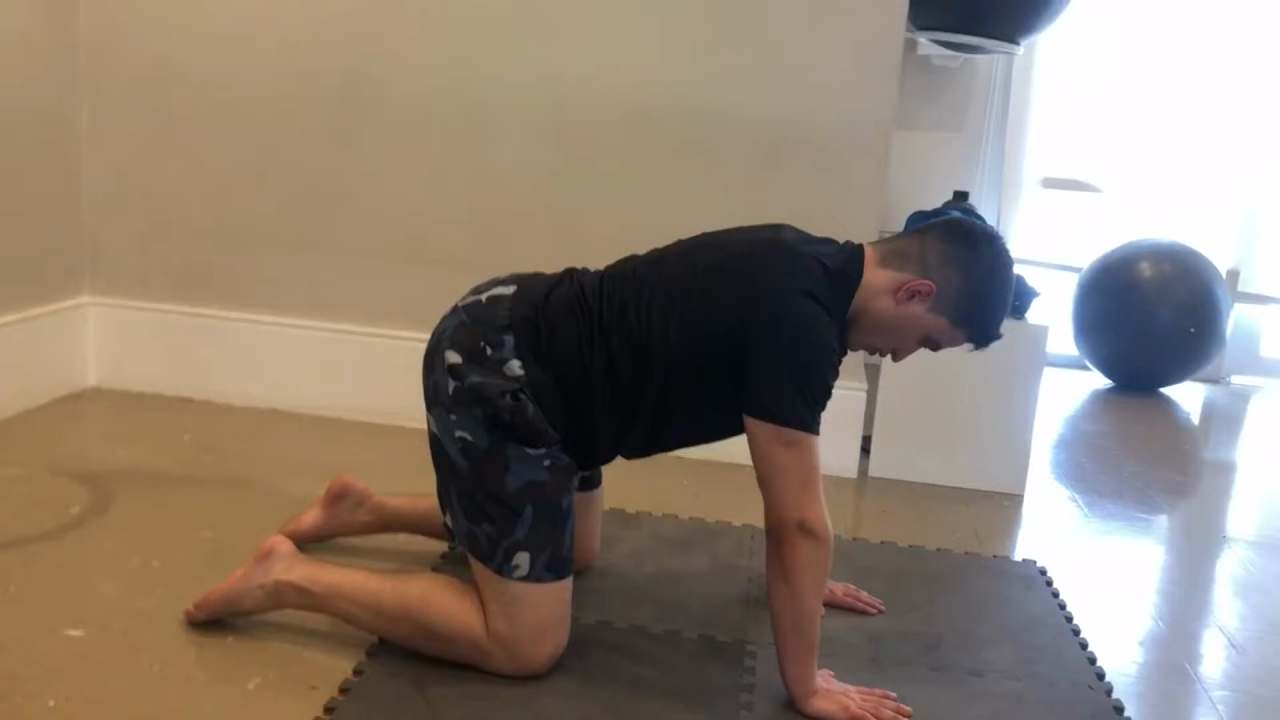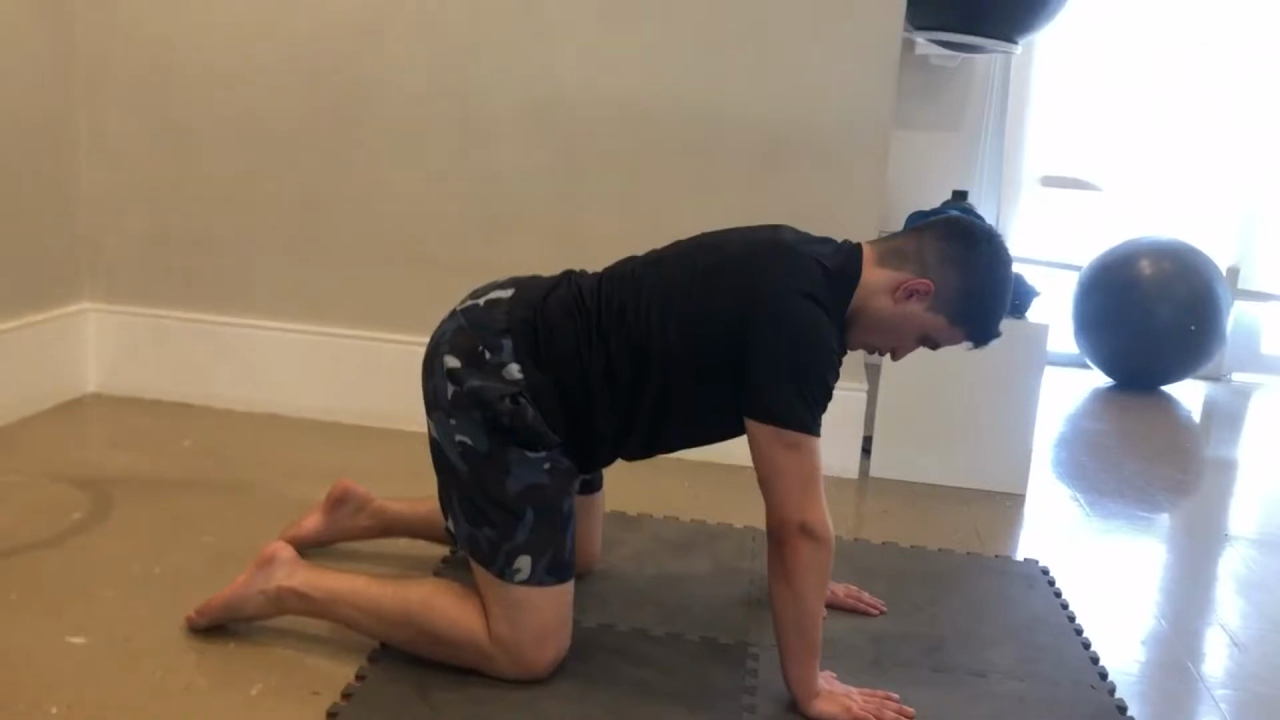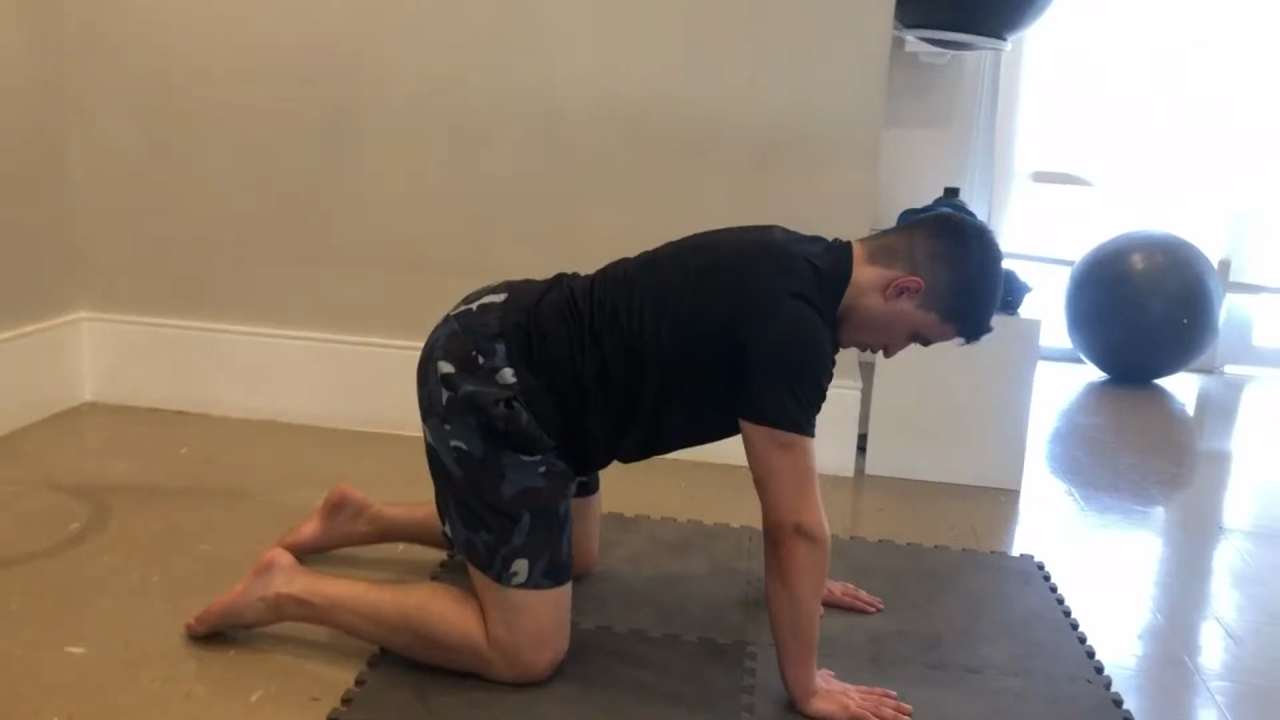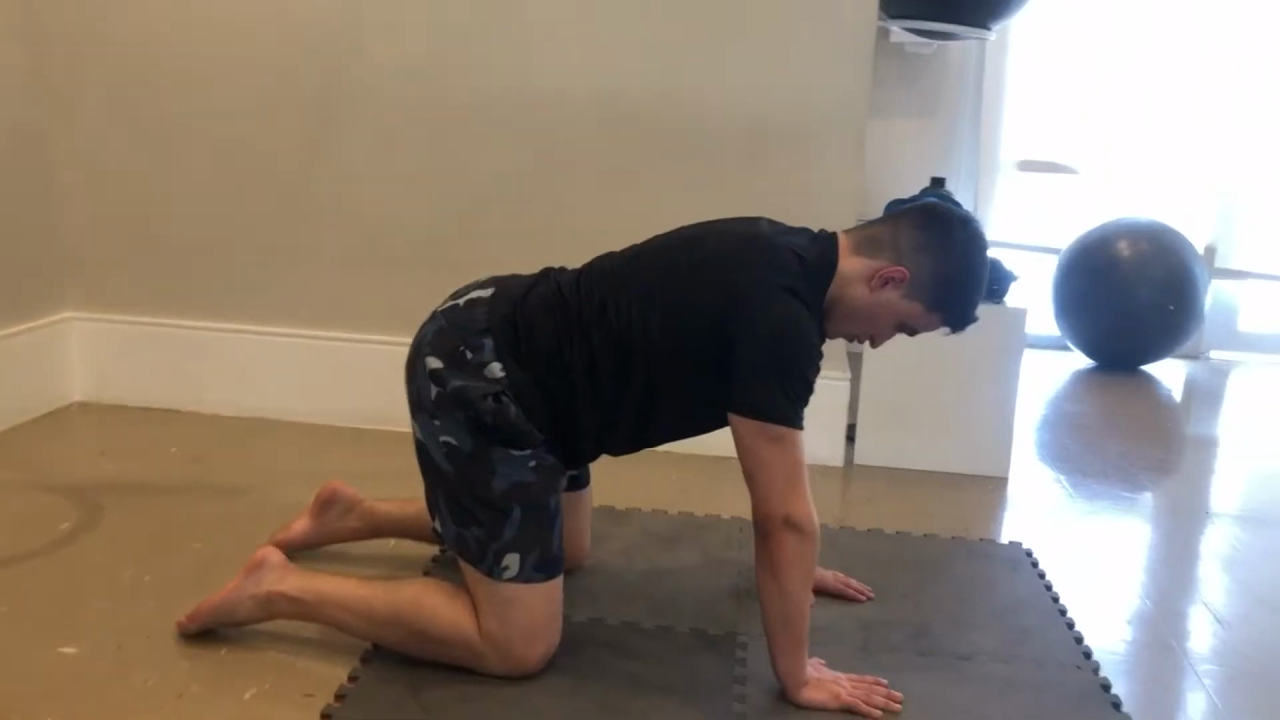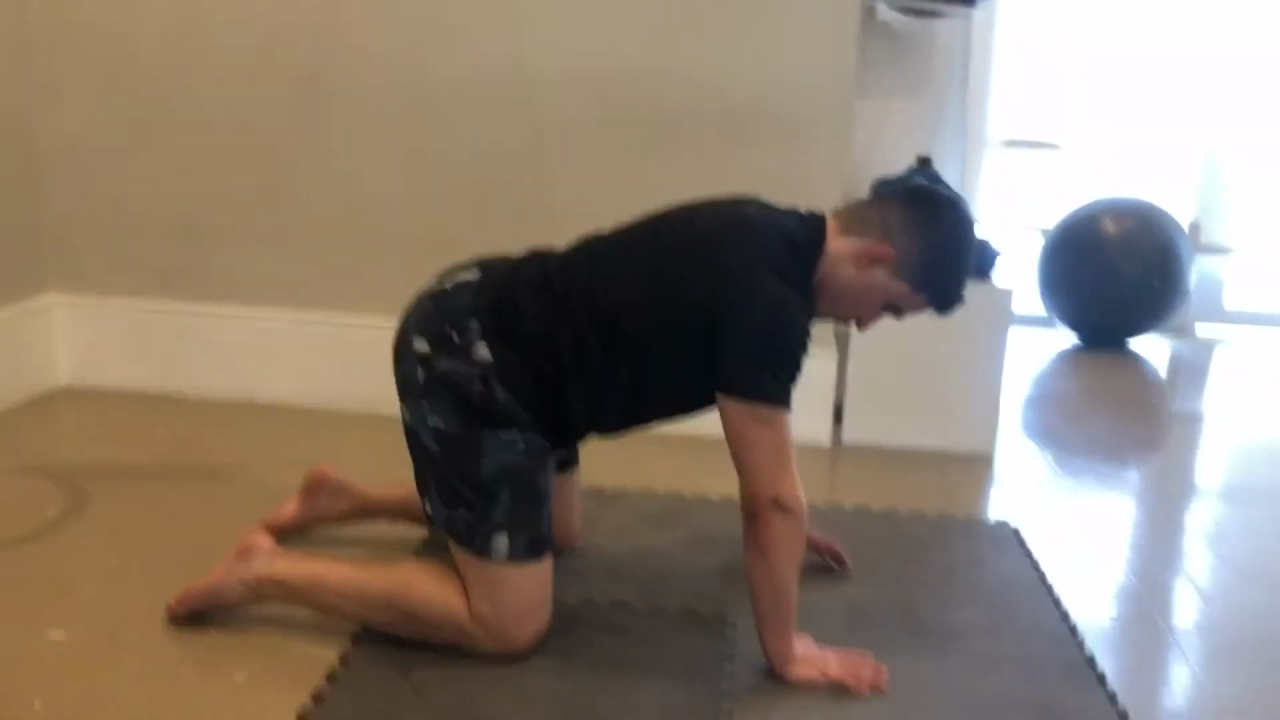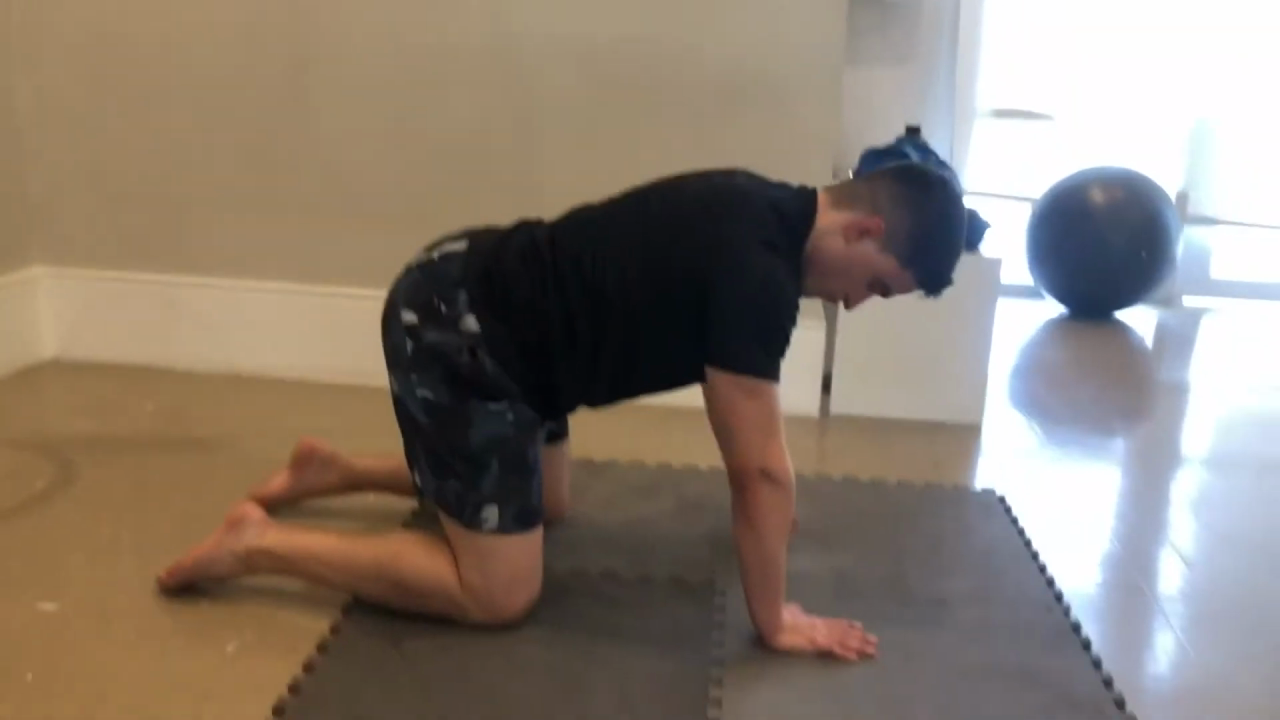
dt=0.1s
person 1, frame 1
left shoulder: (810, 277)
right shoulder: (801, 317)
right elbow: (798, 522)
left wrist: (802, 578)
left hip: (516, 341)
right hip: (493, 374)
left knee: (572, 553)
right knee: (525, 643)
left ankle: (365, 507)
right ankle: (289, 578)
person 1, frame 2
left shoulder: (810, 278)
right shoulder: (799, 318)
right elbow: (799, 523)
left wrist: (804, 579)
left hip: (519, 344)
right hip: (494, 378)
left knee: (574, 557)
right knee: (527, 648)
left ankle: (366, 513)
right ankle: (291, 584)
person 1, frame 3
left shoulder: (798, 275)
right shoulder: (793, 319)
right elbow: (796, 526)
left wrist: (804, 577)
left hip: (511, 355)
right hip: (487, 382)
left knee: (572, 560)
right knee: (526, 650)
left ankle: (364, 518)
right ankle: (288, 590)
person 1, frame 4
left shoulder: (787, 267)
right shoulder: (779, 312)
right elbow: (785, 516)
left wrist: (795, 566)
left hip: (501, 348)
right hip: (477, 377)
left knee: (564, 553)
right knee: (518, 644)
left ankle: (356, 515)
right ankle: (280, 587)
person 1, frame 5
left shoulder: (772, 246)
right shoulder: (768, 293)
left elbow: (748, 444)
right elbow: (772, 499)
left wrist: (781, 533)
right wrist: (786, 653)
left hip: (485, 340)
right hip: (465, 360)
left knee: (556, 535)
right knee: (509, 624)
left ankle: (344, 496)
right ankle: (269, 570)
person 1, frame 6
left shoulder: (764, 221)
right shoulder: (757, 266)
left elbow: (721, 376)
right elbow: (761, 469)
left wrist: (760, 506)
right wrist: (774, 619)
left hip: (475, 304)
right hip: (455, 330)
left knee: (544, 507)
right knee: (500, 594)
left ankle: (334, 469)
right ankle: (260, 542)
